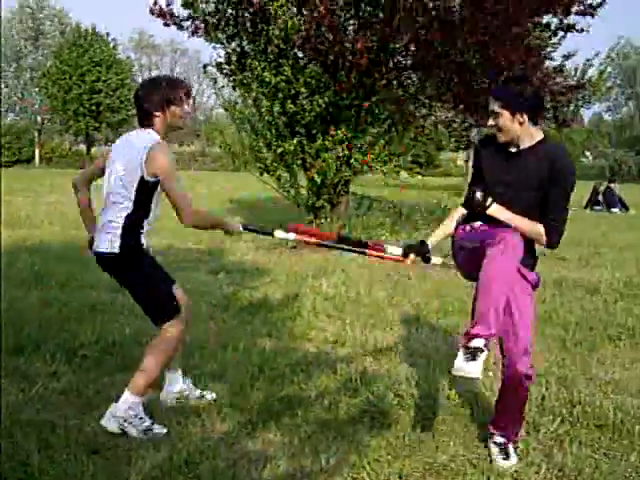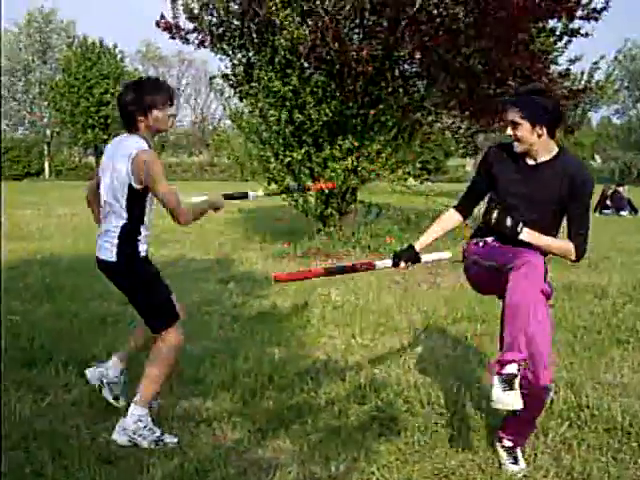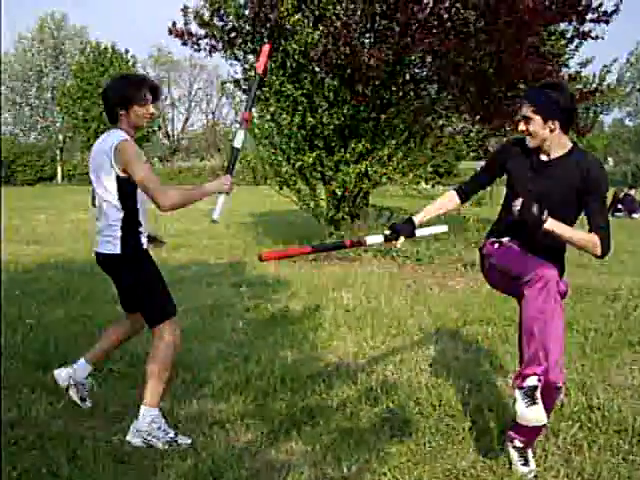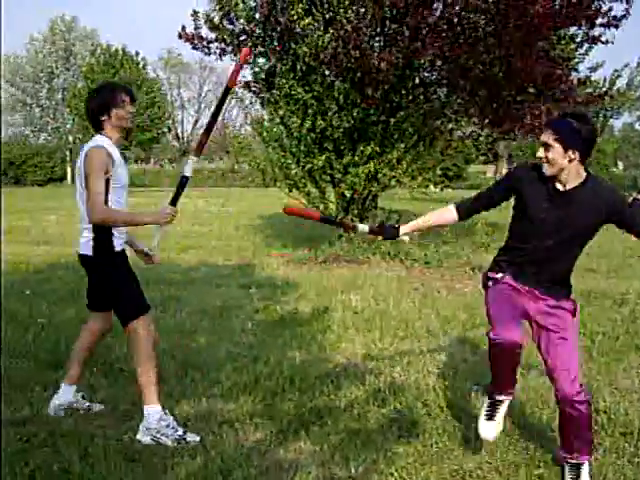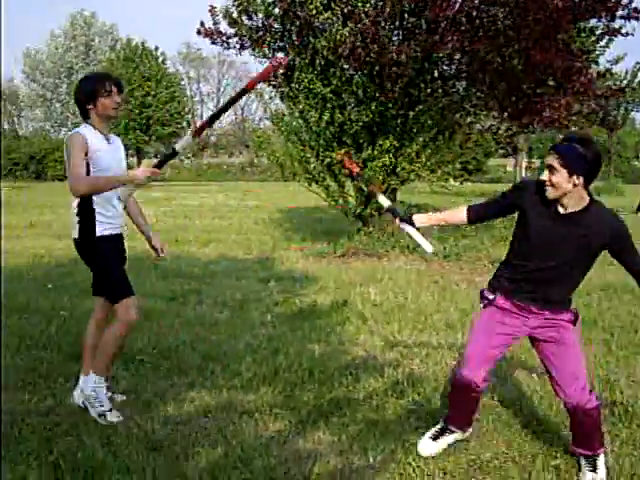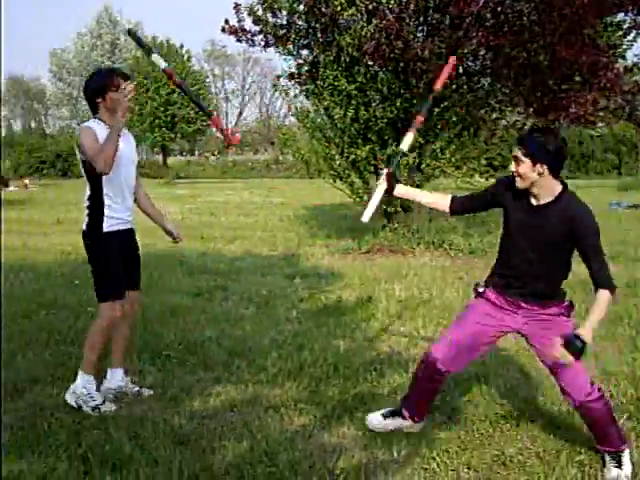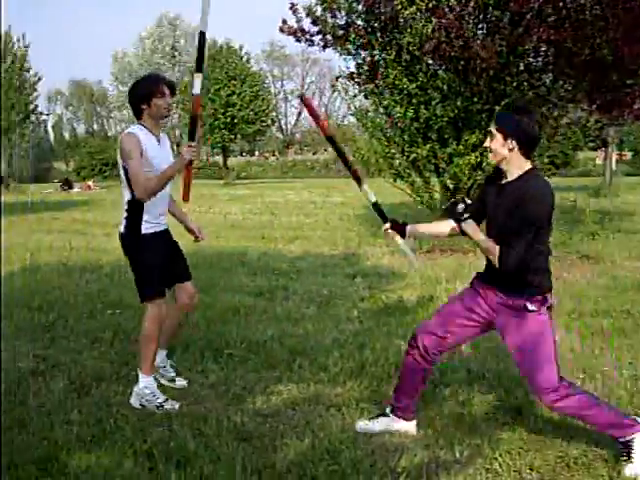
dt=0.2s
person 1, frame 1
left shoulder: (556, 162)
right shoulder: (488, 147)
left elbow: (551, 236)
left wrist: (495, 208)
right wrist: (430, 241)
left hip: (518, 268)
right hip: (474, 243)
left knee: (519, 366)
right knee: (506, 241)
left ankle: (502, 435)
right ankle: (476, 340)
person 1, frame 2
left shoulder: (574, 175)
right shoulder: (497, 156)
left elbow: (576, 250)
right elbow: (463, 207)
left wrist: (521, 231)
right wrist: (416, 247)
left hip: (532, 279)
right hip: (484, 258)
left knee: (540, 378)
right knee: (527, 261)
left ankle: (511, 439)
right ankle: (507, 366)
person 1, frame 3
left shoulder: (588, 170)
right shoulder: (512, 151)
left elbow: (600, 246)
right elbow: (464, 191)
left wrist: (547, 221)
right wrist: (415, 221)
left hip: (546, 275)
right hip: (501, 255)
left knee: (553, 376)
right knee: (543, 274)
left ankle: (521, 439)
right ankle: (527, 378)
person 1, frame 4
left shoulder: (603, 197)
right shoulder: (525, 176)
right elbow: (466, 208)
right wrist: (405, 228)
left hip: (554, 299)
right hip: (507, 282)
left knee: (570, 389)
right knee: (507, 338)
right ankle: (499, 395)
person 1, frame 5
left shoulder: (606, 225)
right shoulder: (529, 193)
right elbow: (478, 212)
right wrist: (421, 218)
left hip: (554, 315)
right hip: (504, 302)
left knee: (579, 398)
right knee: (468, 376)
right ankle: (454, 425)
person 1, frame 6
left shoulder: (577, 217)
right shoulder: (508, 188)
left elbow: (604, 285)
right elbow: (458, 205)
left wrist: (581, 338)
right wrist: (399, 189)
left hip: (546, 311)
right hip: (496, 299)
left knee: (582, 392)
right knee: (437, 360)
left ankle: (614, 449)
right ankle: (410, 414)
person 1, frame 7
left shoulder: (535, 193)
right shoulder: (497, 180)
left elbow: (504, 257)
right elbow: (460, 222)
left wrist: (469, 226)
right wrist: (410, 229)
left hip: (525, 303)
right hip: (486, 290)
left knee: (549, 391)
right knee: (422, 343)
right ankle: (401, 415)
person 2, frame 1
left shoulder: (125, 143)
right shoulder: (157, 150)
left elbow: (80, 182)
right elbow: (189, 217)
left wrist: (94, 228)
right wrist: (225, 223)
left hip: (109, 245)
right hip: (126, 250)
left knee: (180, 302)
right knee: (172, 327)
left ankle: (174, 383)
right ankle: (125, 411)
person 2, frame 2
left shoulder: (114, 146)
right shoulder: (144, 156)
left elbow: (92, 193)
right elbow: (182, 216)
right wrist: (210, 202)
left hip: (111, 252)
right hip: (127, 257)
left knee: (169, 310)
right knee: (172, 336)
left ankle: (112, 370)
right ankle: (134, 423)
person 2, frame 3
left shoulder: (103, 143)
right shoulder: (124, 146)
right elbow: (165, 200)
right wrist: (211, 187)
left hip: (110, 247)
right hip: (127, 252)
left knee: (137, 319)
right knee: (168, 332)
left ankle: (77, 372)
right ankle: (147, 424)
person 2, frame 4
left shoulder: (107, 151)
right shoulder: (99, 152)
right elbow: (97, 213)
left wrist: (134, 245)
right wrist: (148, 217)
left hip: (100, 251)
right hip: (104, 254)
left knee: (98, 323)
right knee: (143, 330)
left ankle: (66, 395)
right ankle: (155, 421)
person 2, frame 5
left shoulder: (116, 143)
right shoulder: (79, 139)
right elbow: (79, 187)
left wrist: (150, 233)
right wrist: (130, 177)
left hip: (112, 236)
right hip: (94, 237)
left knee: (103, 311)
right knee: (128, 314)
left ankle: (89, 385)
right ankle: (94, 386)
person 2, frame 6
left shoulder: (127, 136)
right shoulder: (88, 132)
right elbow: (103, 165)
left wrist: (164, 223)
right wrist: (119, 117)
left hip: (125, 230)
right hip: (102, 233)
left knee: (130, 306)
right knee: (111, 312)
left ankle: (116, 379)
right ankle: (82, 387)
person 2, frame 7
left shoulder: (164, 140)
right shoulder: (131, 138)
right elbow: (143, 192)
left wrist: (187, 222)
right wrist: (176, 166)
left hip: (160, 231)
right hip: (139, 234)
left knee: (187, 296)
right knee: (156, 308)
left ankle: (158, 361)
right ankle: (144, 388)
